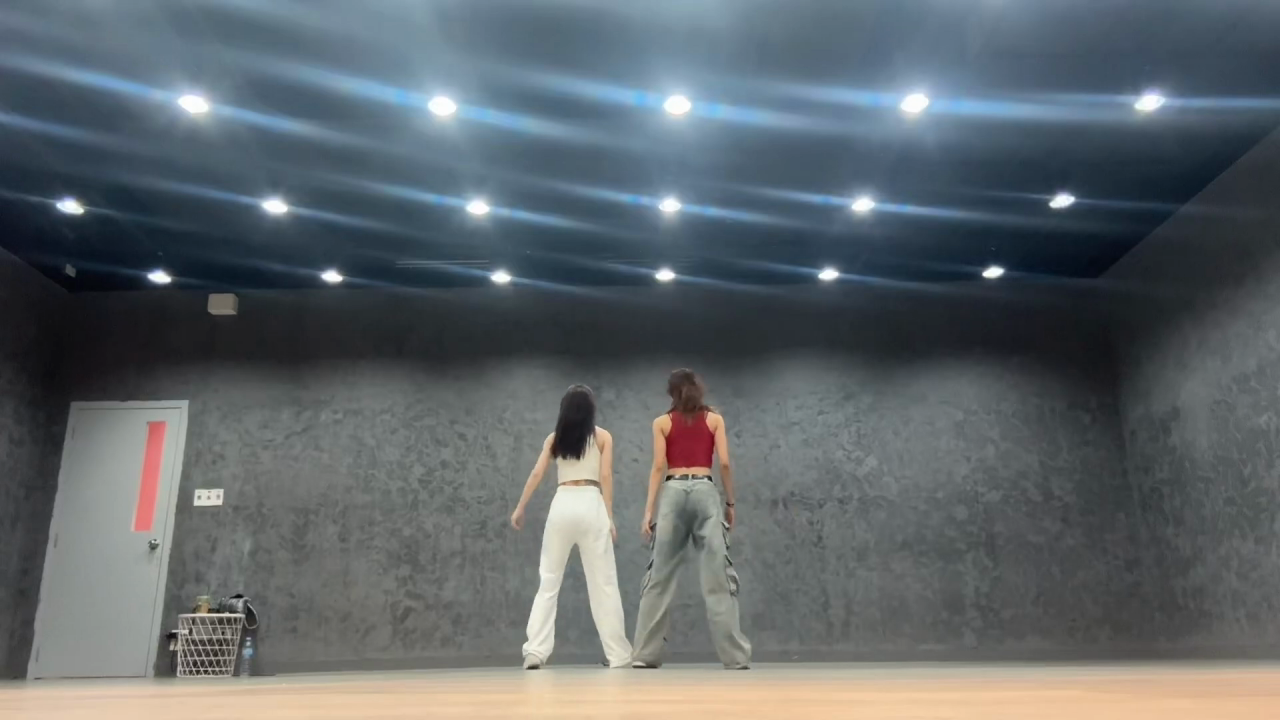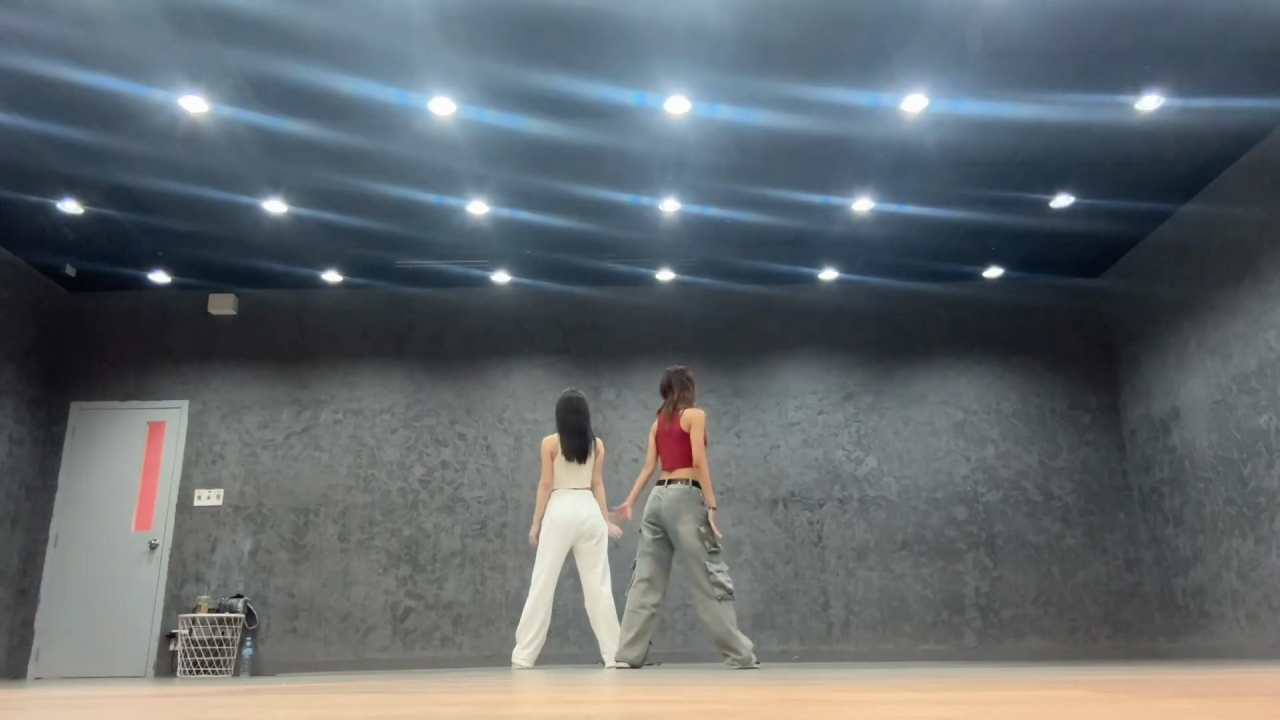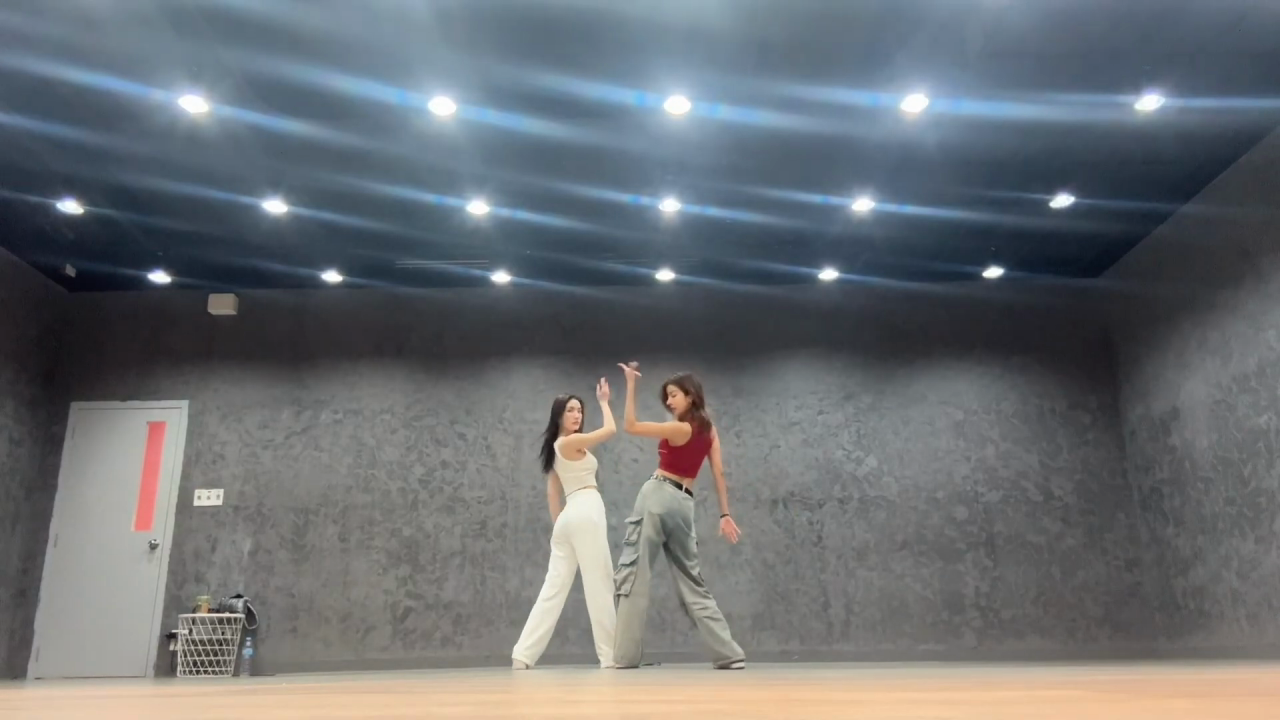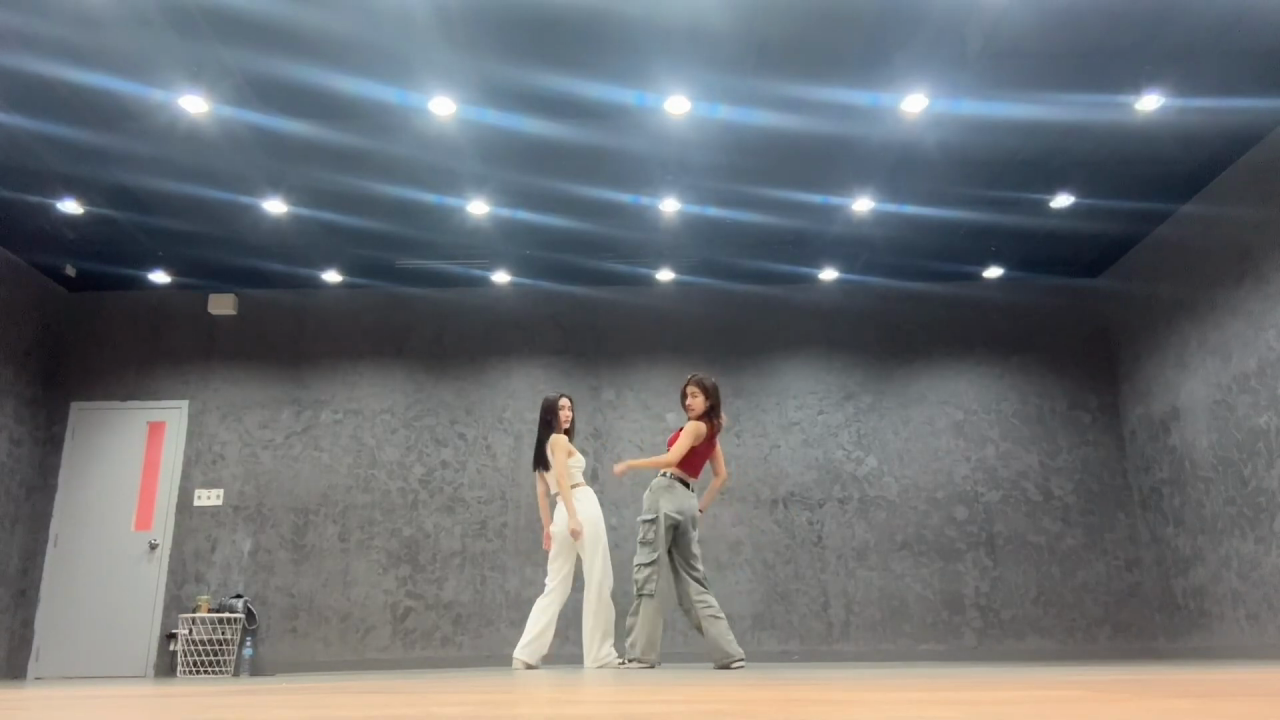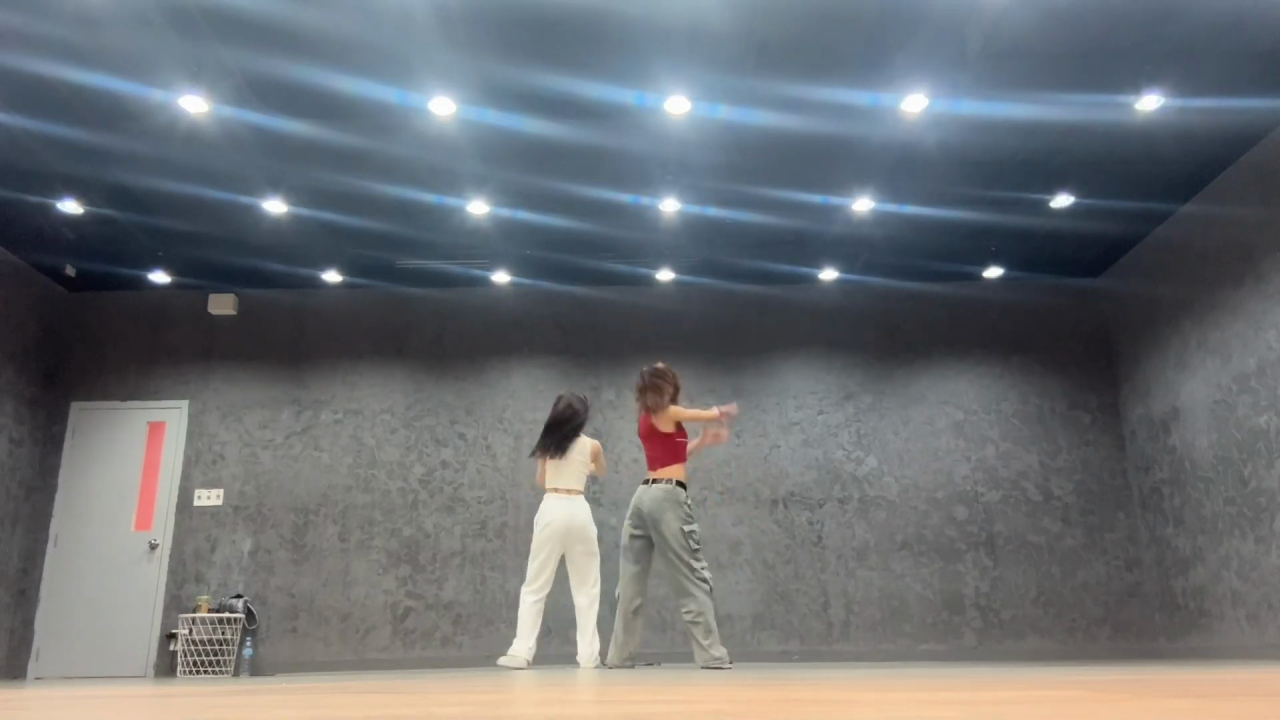
dt=1s
person 1, frame 1
left shoulder: (663, 423)
right shoulder: (714, 419)
left elbow: (659, 467)
right elbow: (725, 463)
left wrist: (649, 510)
right wrist: (730, 502)
left hip: (673, 494)
right hip: (705, 492)
left knee: (660, 576)
right knee: (717, 576)
left ankle: (645, 654)
right ankle: (735, 656)
person 1, frame 2
left shoulder: (659, 421)
right shoulder: (695, 415)
left elbow: (649, 466)
right elbow: (699, 463)
left wrist: (629, 502)
right wrist: (711, 506)
left hip: (658, 499)
right hip: (685, 498)
left knee: (646, 581)
right knee: (709, 578)
left ankle: (628, 654)
right ankle: (740, 655)
person 1, frame 3
left shoulder: (680, 429)
right shoulder: (708, 428)
left elbow: (630, 425)
right elbow: (719, 472)
left wrist: (631, 385)
right wrist: (725, 514)
left hip: (656, 497)
right hip: (682, 504)
left knee: (633, 575)
right knee: (691, 581)
left ankle: (625, 655)
right ankle: (729, 653)
person 1, frame 4
left shoulder: (696, 427)
right shoulder: (711, 431)
left elbow: (671, 459)
right elbow: (721, 475)
left wrist: (630, 465)
right wrist: (700, 508)
left hip: (666, 493)
right hip: (687, 501)
left knee: (647, 573)
right knee: (692, 581)
left ankle: (641, 653)
right ankle: (728, 652)
person 1, frame 5
left shoulder: (647, 417)
right shoulder: (668, 413)
right elbow: (714, 415)
left wrist: (707, 438)
right wrist: (724, 412)
left hip: (645, 497)
right hip: (668, 498)
left knee: (632, 580)
right knee: (692, 577)
left ankle: (621, 654)
right ankle: (712, 654)
person 2, frame 1
left shoulder: (555, 438)
right shoulder: (602, 436)
left elbow: (537, 474)
right elbow: (605, 477)
left wrist: (519, 508)
right wrist: (608, 517)
left hip: (562, 505)
right hip: (590, 504)
left knee: (549, 582)
right knee: (603, 582)
left ankle: (536, 649)
right ankle: (619, 655)
person 2, frame 2
left shoulder: (550, 443)
right shoulder: (596, 443)
left elbow: (545, 485)
right elbow: (597, 485)
left wrist: (536, 523)
right wrist: (608, 520)
left hip: (559, 511)
right hip: (588, 511)
left knee: (542, 584)
right knee: (598, 585)
left ankle: (524, 655)
right ankle: (613, 654)
person 2, frame 3
left shoulder: (555, 448)
right shoulder: (570, 440)
right elbow: (610, 429)
left wrist: (556, 525)
right wrist: (603, 401)
left hip: (567, 516)
right hip: (587, 512)
left knee: (554, 588)
right knee: (599, 584)
left ankle: (523, 654)
right ankle: (610, 655)
person 2, frame 4
left shoulder: (545, 445)
right shoulder: (560, 440)
left elbow: (542, 491)
right elbow: (563, 479)
left wrist: (548, 527)
right wrist: (574, 517)
left hip: (563, 518)
right hip: (582, 509)
left knee: (555, 588)
right knee: (597, 584)
left ankle: (526, 654)
right ankle: (600, 655)
person 2, frame 5
left shoulder: (549, 443)
right shoulder: (593, 446)
left hip: (552, 510)
right hip: (580, 512)
left knee: (535, 587)
right knee: (587, 588)
left ankle: (520, 652)
right ankle: (589, 655)
